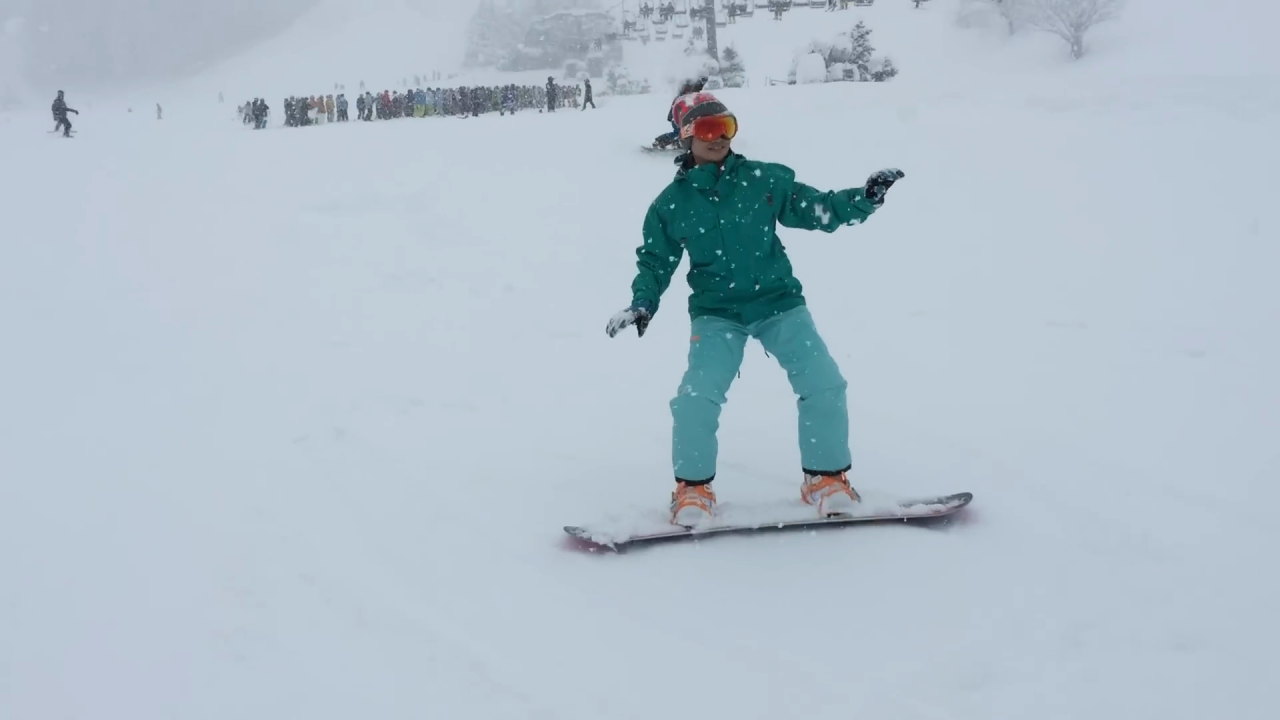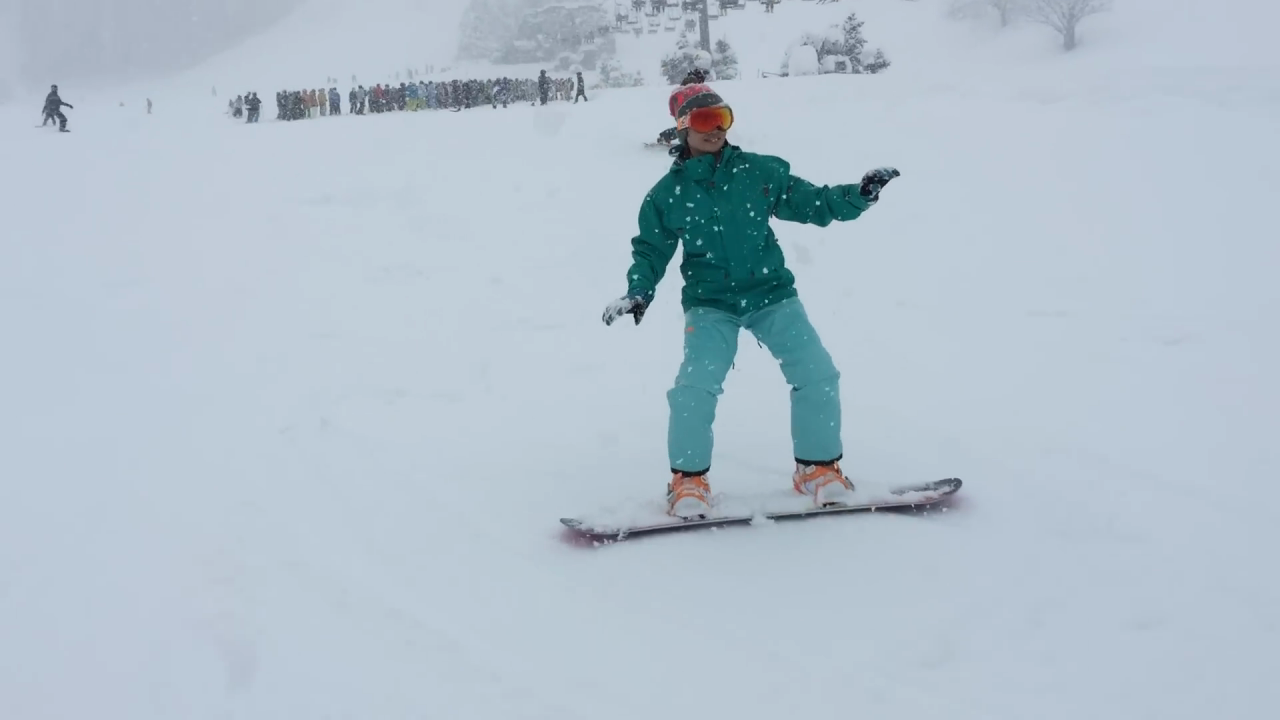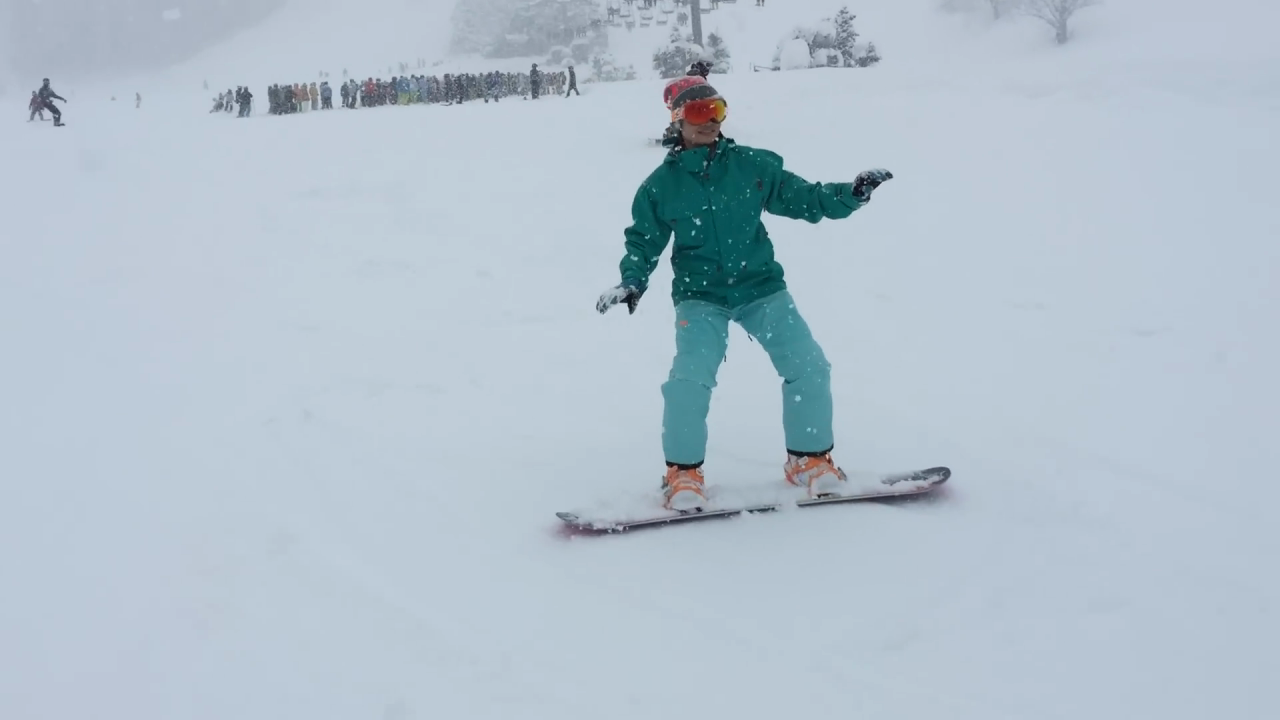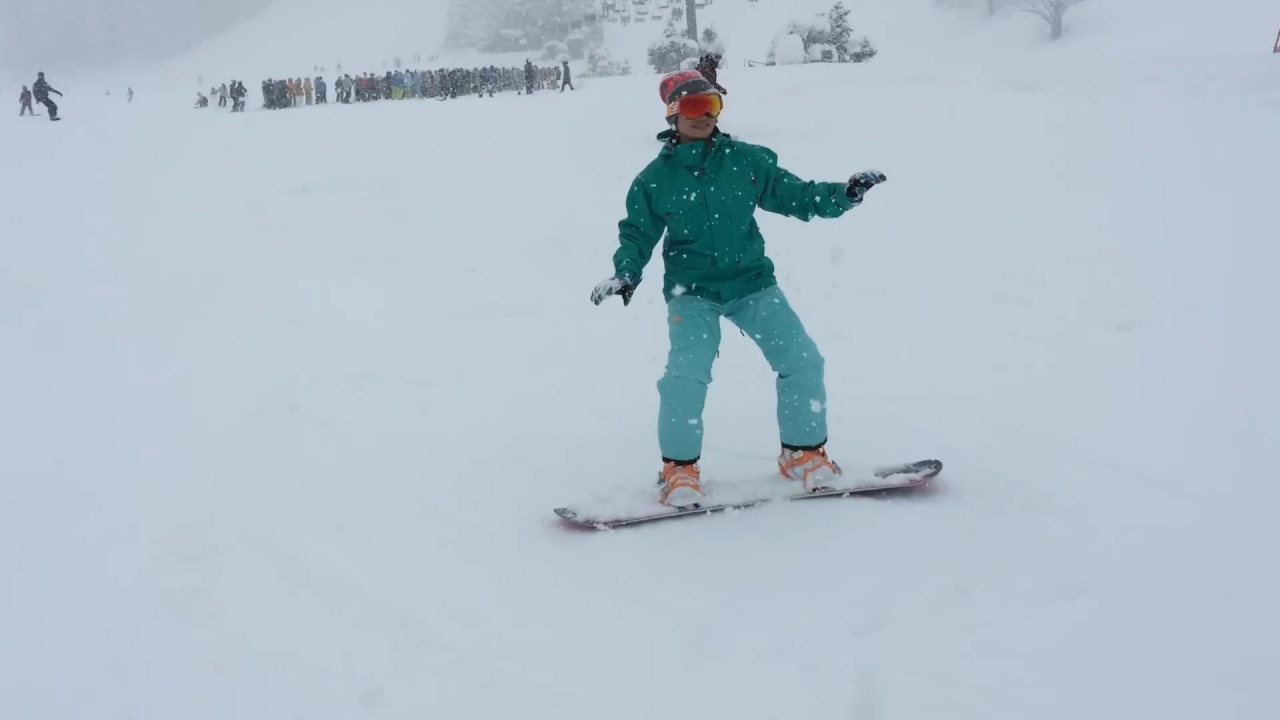
dt=0.1s
person 1, frame 1
left shoulder: (765, 179)
right shoulder: (671, 203)
left elbow: (818, 210)
right elbow: (655, 262)
left wrist: (864, 199)
right wrist: (643, 303)
left hip: (779, 302)
right hip: (716, 312)
left knee: (823, 382)
right knee: (697, 396)
left ankle: (825, 477)
right ankle: (693, 487)
person 1, frame 2
left shoulder: (761, 171)
right shoulder: (666, 194)
left elbow: (812, 204)
right elbow: (650, 251)
left wrist: (859, 195)
right wrist: (639, 292)
left hip: (772, 293)
right hip: (709, 303)
left knee: (817, 373)
right knee: (694, 386)
left ankle: (818, 468)
right ankle: (688, 479)
person 1, frame 3
left shoulder: (754, 164)
right shoulder: (659, 185)
left elbow: (804, 199)
right elbow: (643, 242)
left wrist: (851, 194)
right wrist: (632, 282)
left hip: (761, 286)
right hip: (700, 296)
left knee: (808, 365)
right knee: (689, 380)
left ankle: (809, 459)
right ankle: (683, 472)
person 1, frame 4
left shoulder: (748, 160)
right shoulder: (654, 179)
left elbow: (796, 197)
right elbow: (637, 234)
left wrist: (845, 194)
right wrist: (626, 273)
left hip: (753, 282)
right hip: (692, 291)
left knee: (802, 359)
right knee: (686, 374)
left ankle: (803, 452)
right ankle: (678, 467)
